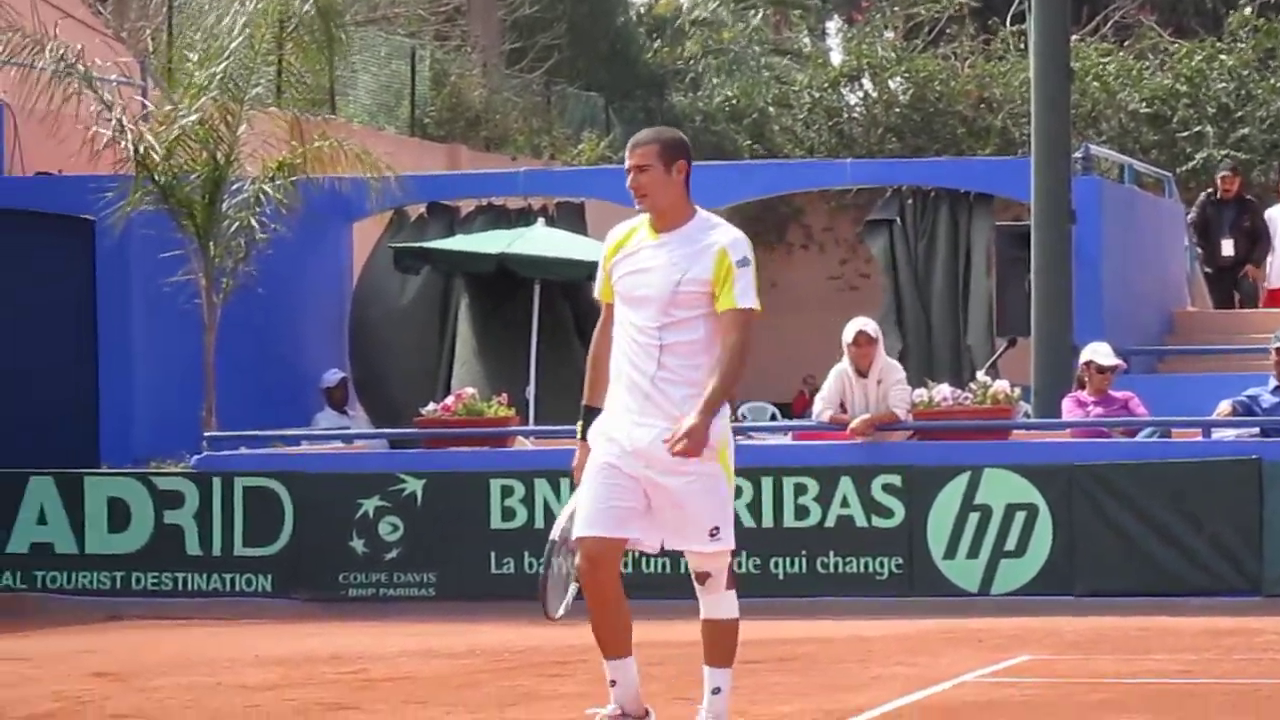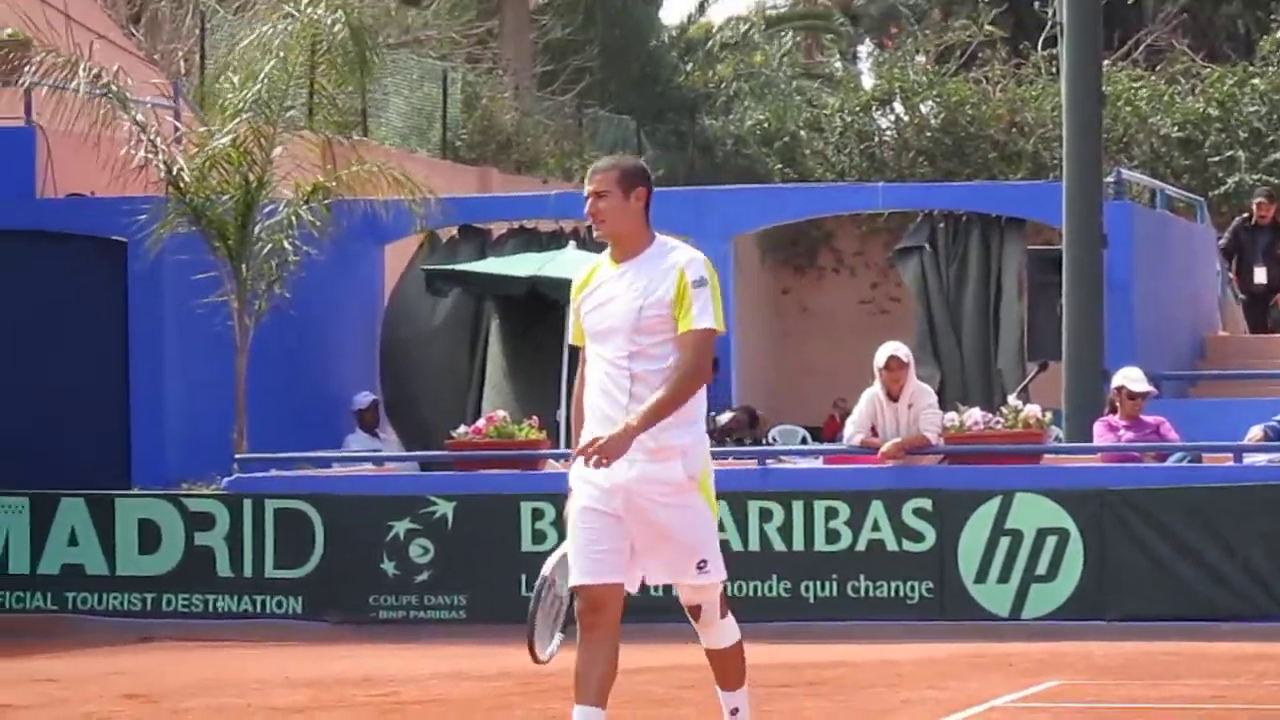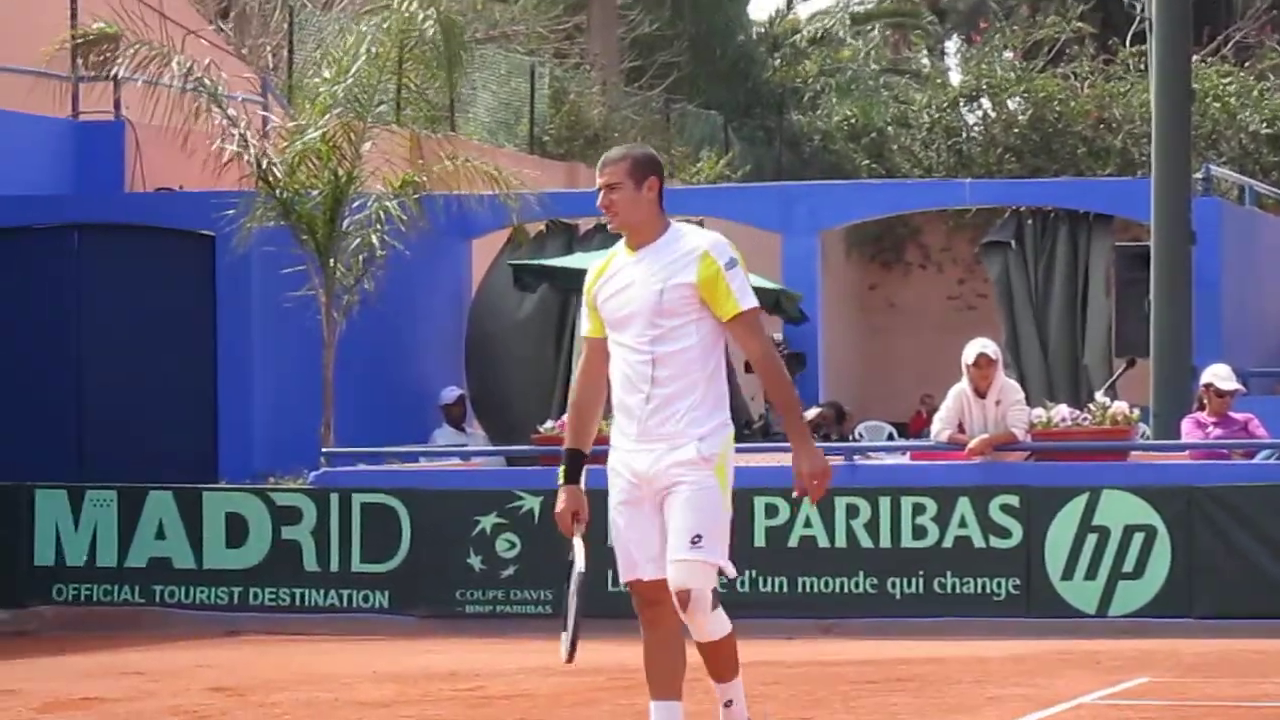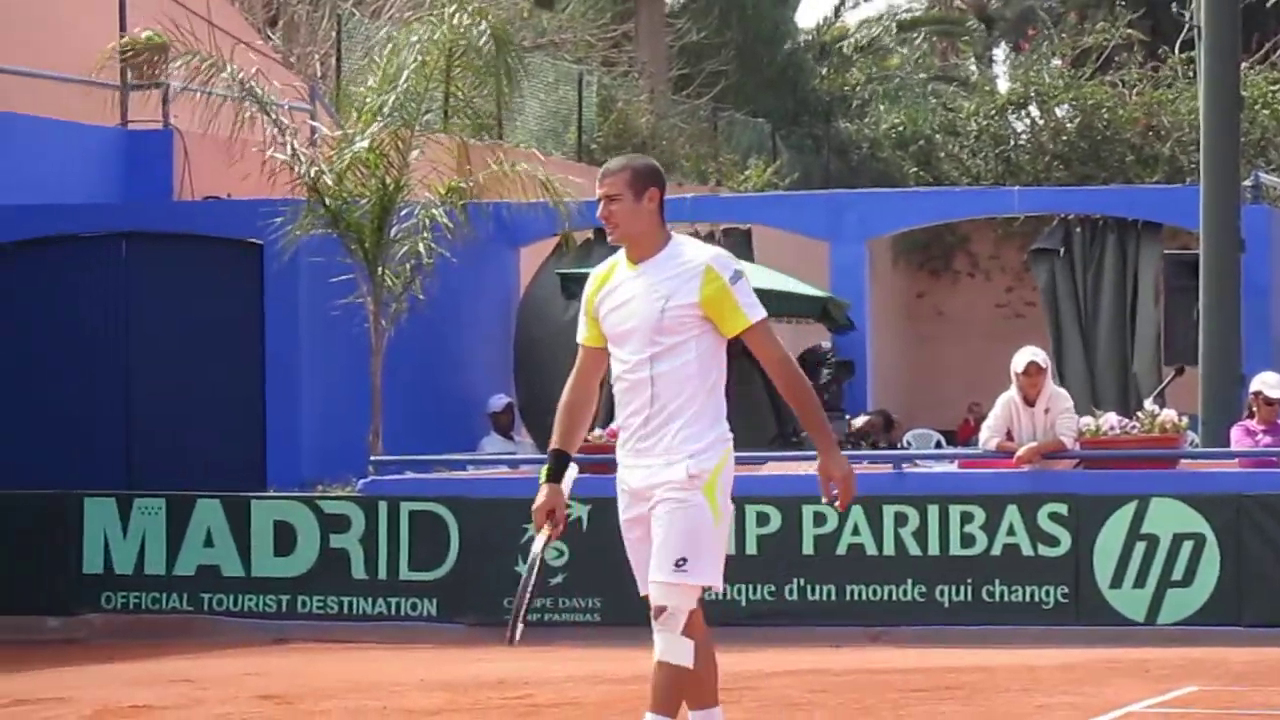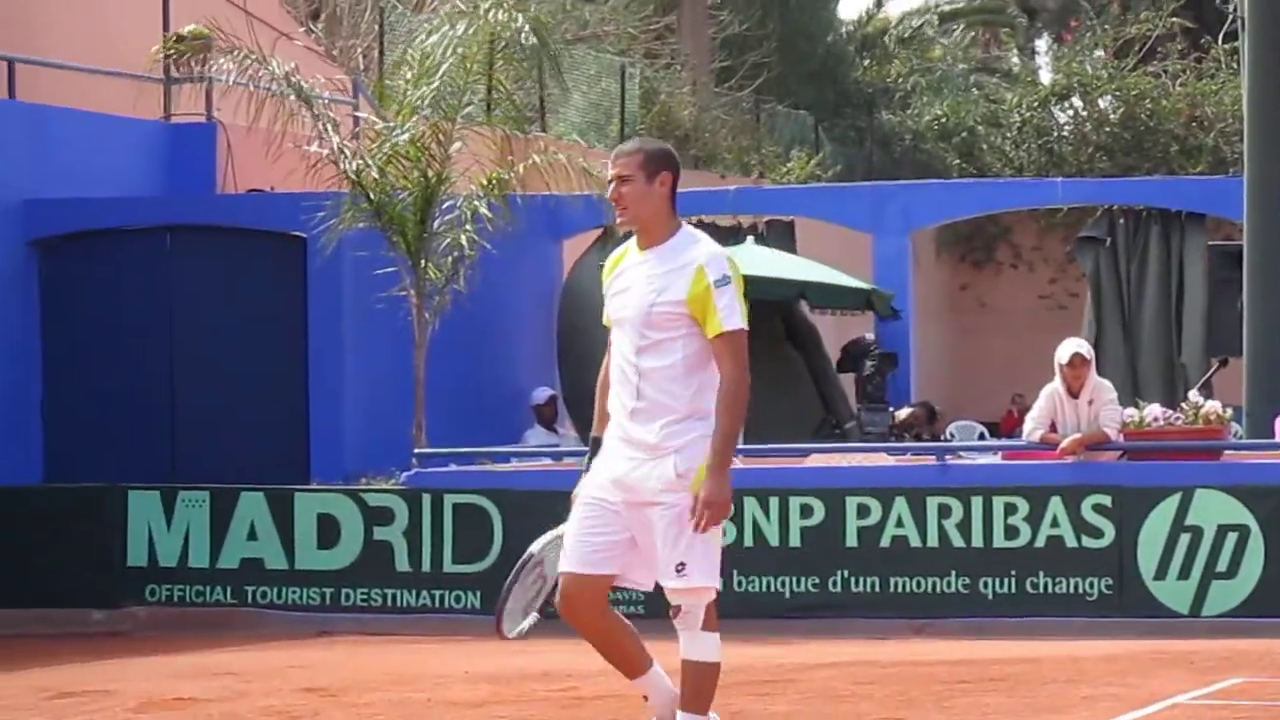
dt=0.3s
person 1, frame 1
left shoulder: (725, 246)
right shoulder: (619, 243)
left elbow: (736, 345)
left wrist: (704, 417)
right wrist: (588, 428)
left hip: (691, 440)
right hip: (618, 436)
left knee: (711, 574)
right knee: (595, 562)
person 1, frame 2
left shoulder: (687, 268)
right shoulder: (588, 280)
left elbow: (696, 367)
left wrist: (630, 431)
right wrist: (575, 478)
left hip: (674, 470)
right hip: (600, 474)
left knee: (705, 606)
right knee: (594, 607)
person 1, frame 3
left shoulder: (705, 253)
right shoulder: (601, 274)
left elbow: (759, 350)
right elbow: (590, 380)
left wrist: (802, 441)
right wrist: (570, 477)
left hip: (694, 453)
right hip: (629, 461)
left knee: (692, 598)
right knee: (652, 604)
person 1, frame 4
left shoulder: (708, 268)
right shoulder: (602, 283)
left elbow: (776, 361)
right elbow: (584, 384)
left wrist: (828, 448)
right wrist: (553, 477)
left hip: (693, 468)
right hip: (634, 473)
left knee: (673, 615)
right knee: (677, 618)
person 1, frame 5
left shoulder: (707, 264)
right shoulder: (617, 263)
left elbow: (735, 374)
left wrist: (715, 469)
right wrist: (596, 452)
left hip: (681, 465)
right hip: (615, 462)
left knee: (693, 608)
right knee: (577, 596)
